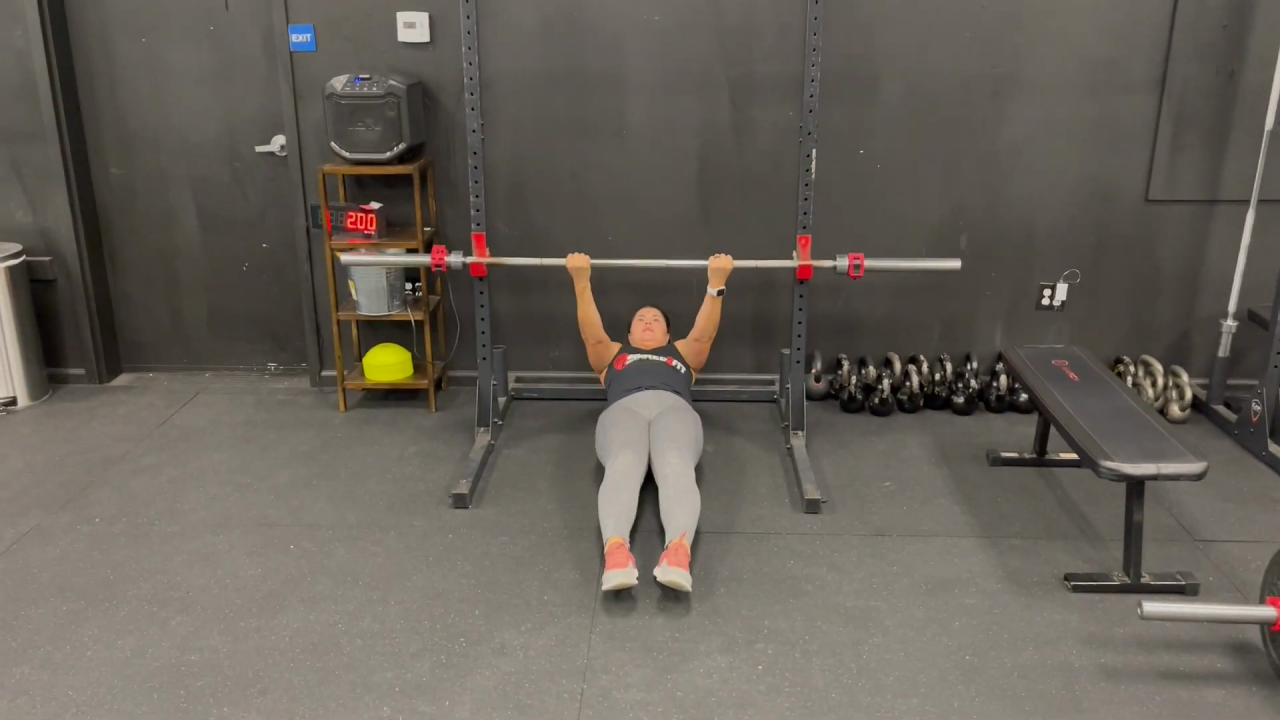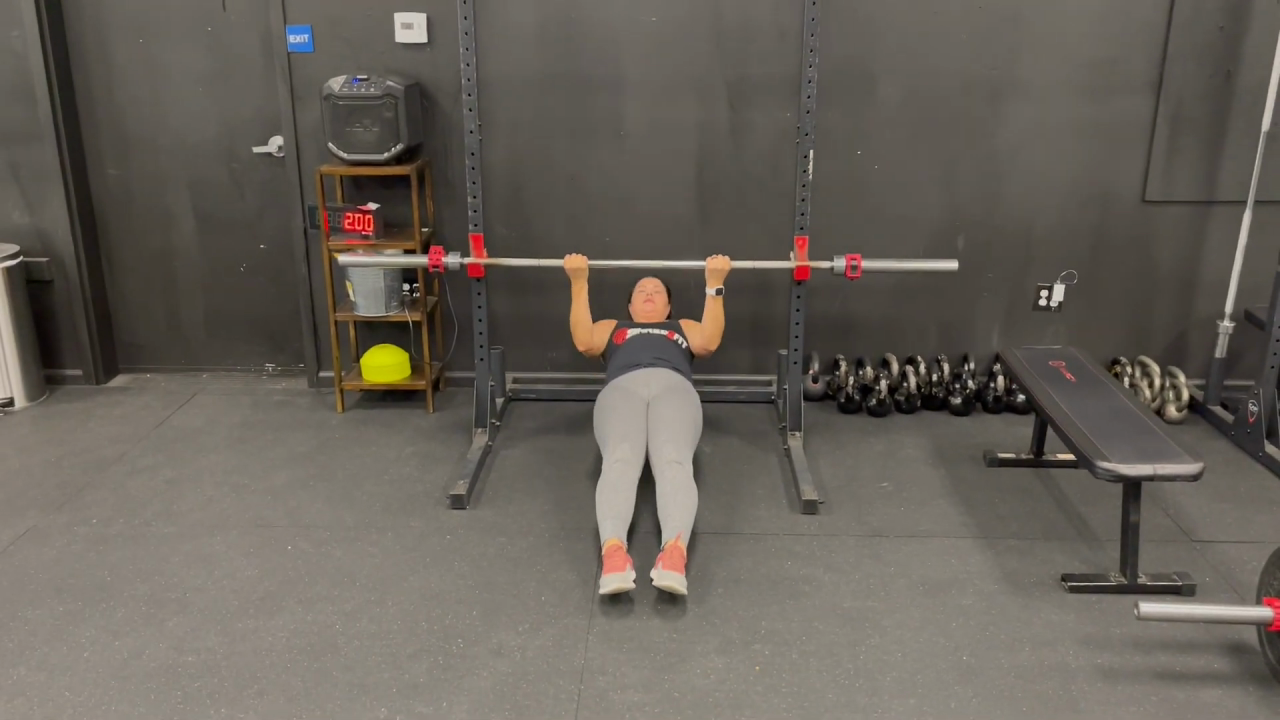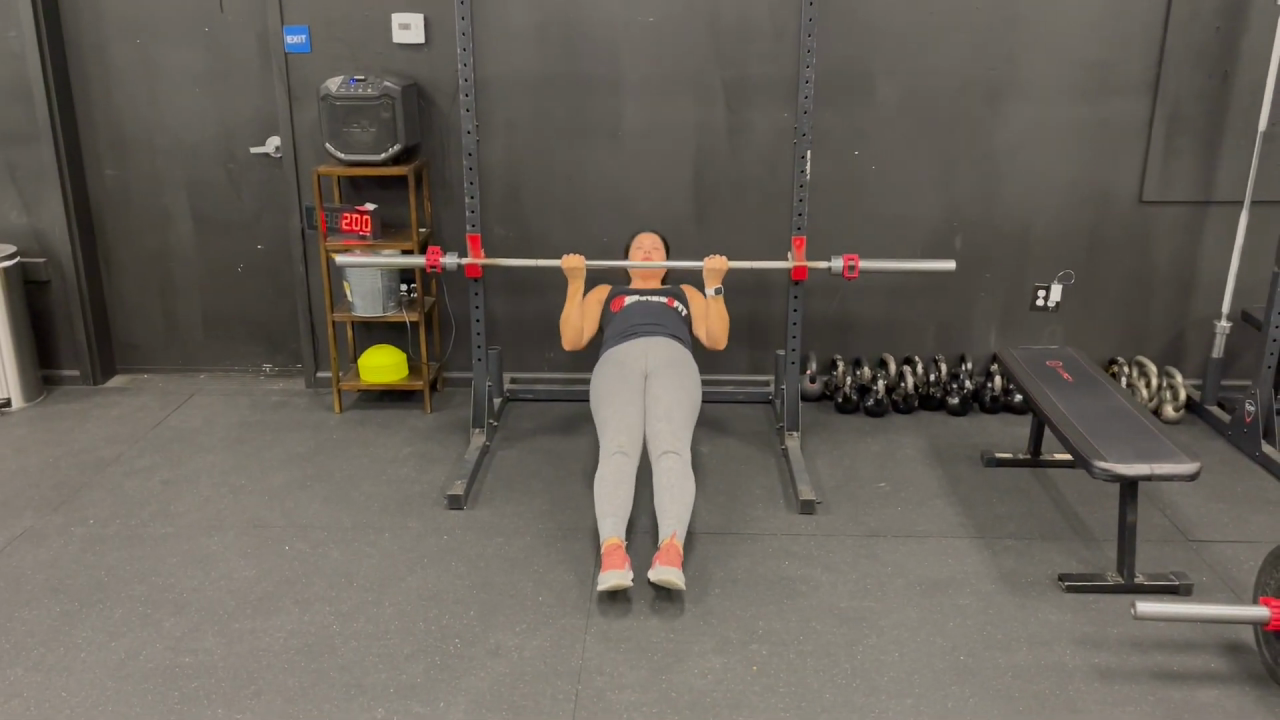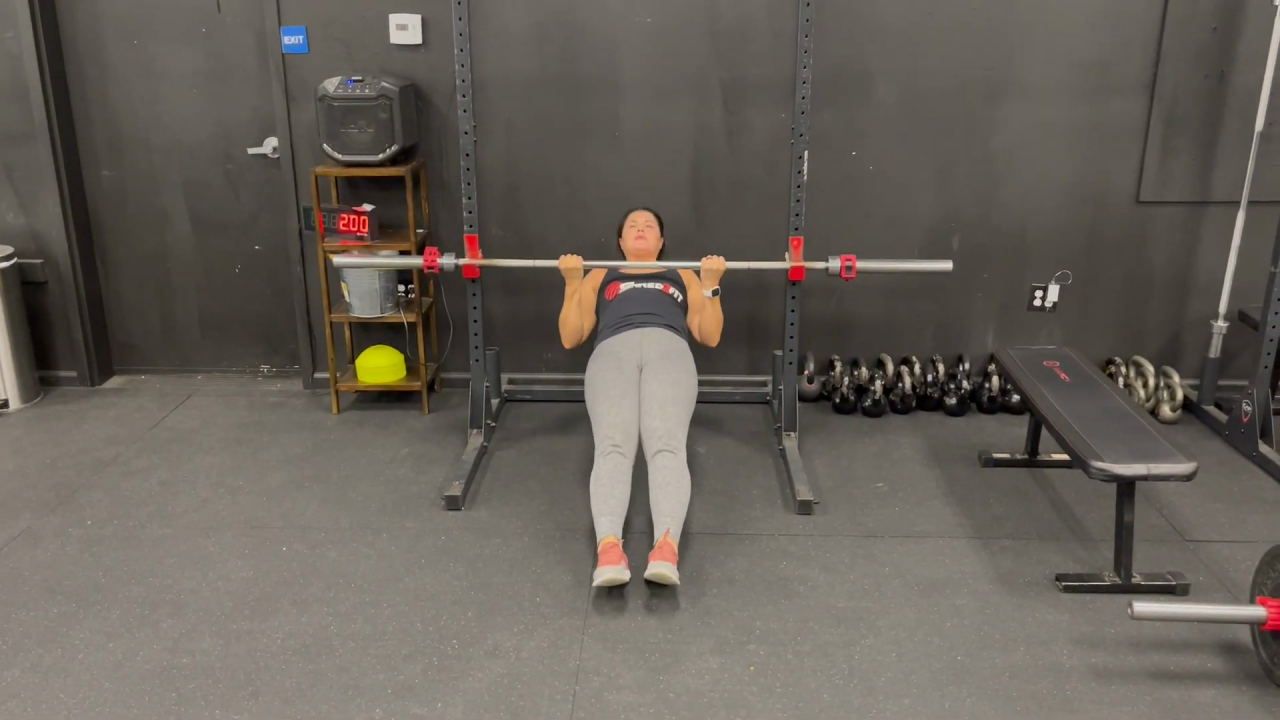
dt=0.3s
person 1, frame 1
left shoulder: (682, 352)
right shoulder: (613, 354)
left elbow: (703, 335)
right elbow: (592, 336)
left wrist: (716, 284)
right wrist: (581, 281)
left hip: (674, 407)
right hip: (624, 408)
left knee: (676, 466)
right knee: (622, 465)
left ankle: (678, 552)
right ankle: (616, 551)
person 1, frame 2
left shoulder: (683, 327)
right shoulder: (611, 328)
left elbow: (709, 341)
right elbow: (584, 341)
left wrist: (714, 284)
right wrist: (579, 282)
left hip: (674, 388)
right hip: (622, 389)
left knee: (674, 461)
right knee: (620, 460)
left ankle: (674, 552)
right ankle: (613, 553)
person 1, frame 3
left shoulder: (685, 293)
right shoulder: (605, 292)
left elbow: (717, 340)
right elbow: (571, 340)
left wrist: (714, 285)
right wrist: (574, 284)
left hip: (672, 358)
right hip: (619, 360)
left knee: (671, 448)
right knee: (617, 449)
left ankle: (671, 549)
right ankle: (612, 549)
person 1, frame 4
left shoulder: (683, 278)
right shoulder: (599, 278)
left elbow: (710, 337)
right elbow: (570, 338)
left wrist: (711, 284)
right wrist: (571, 282)
left hip: (668, 350)
right hip: (613, 351)
left knee: (667, 444)
right knee: (612, 446)
left ankle: (667, 547)
right ankle: (608, 547)
